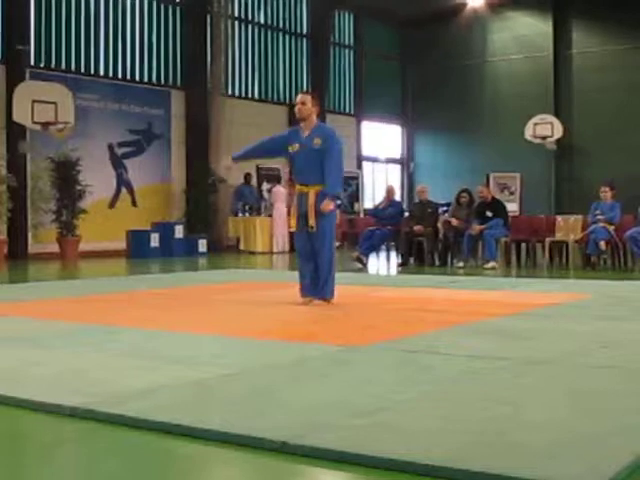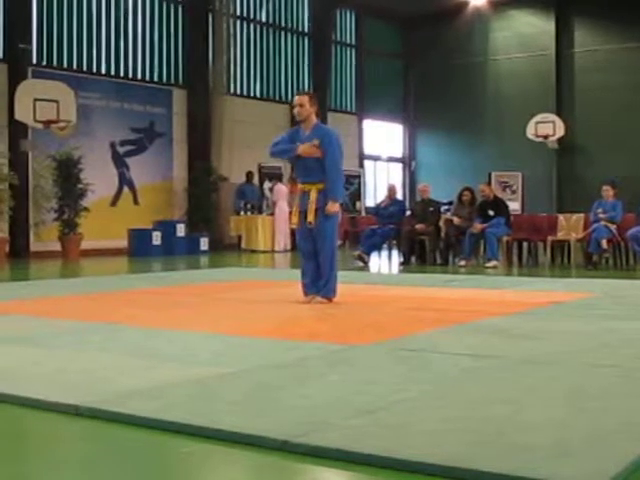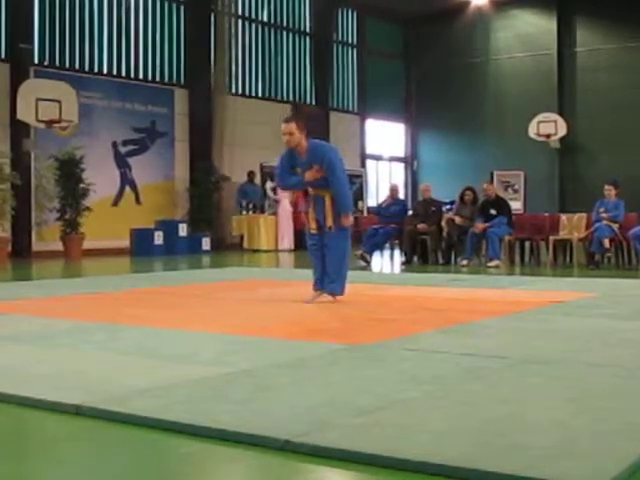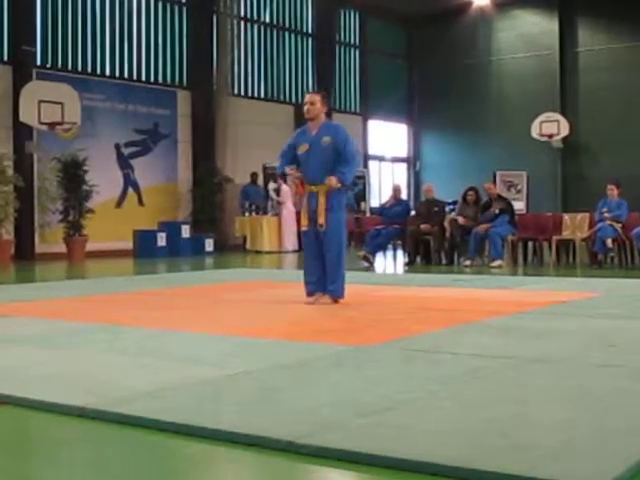
dt=0.5s
person 1, frame 1
left shoulder: (328, 135)
right shoulder: (291, 135)
left elbow: (334, 167)
right elbow: (265, 146)
left wrist: (331, 197)
right wrist: (237, 157)
left hip: (322, 197)
right hip: (301, 198)
left knee: (323, 247)
right knee: (304, 248)
left ankle: (324, 293)
right ankle: (310, 291)
person 1, frame 2
left shoulder: (327, 135)
right shoulder: (293, 134)
left elbow: (334, 169)
right elbow: (274, 150)
left wrist: (335, 199)
right wrist: (297, 150)
left hip: (323, 196)
right hip: (303, 196)
left knee: (325, 246)
right knee: (305, 246)
left ankle: (326, 292)
right ankle: (311, 290)
person 1, frame 3
left shoulder: (325, 152)
right shoulder: (289, 156)
left elbow: (340, 183)
right elbow: (282, 181)
left wrist: (346, 212)
right wrist: (305, 178)
left hip: (335, 199)
right hip: (316, 199)
left knee: (336, 244)
right knee: (315, 243)
left ankle: (332, 289)
right ankle: (320, 287)
person 1, frame 4
left shoulder: (337, 131)
right shoulder: (300, 135)
left elbow: (352, 159)
right elbow: (285, 157)
left wrist: (340, 178)
right wrist: (286, 169)
left hip: (332, 196)
right hip: (310, 197)
left knee: (333, 245)
right knee: (310, 244)
left ankle: (333, 292)
right ankle: (315, 290)
